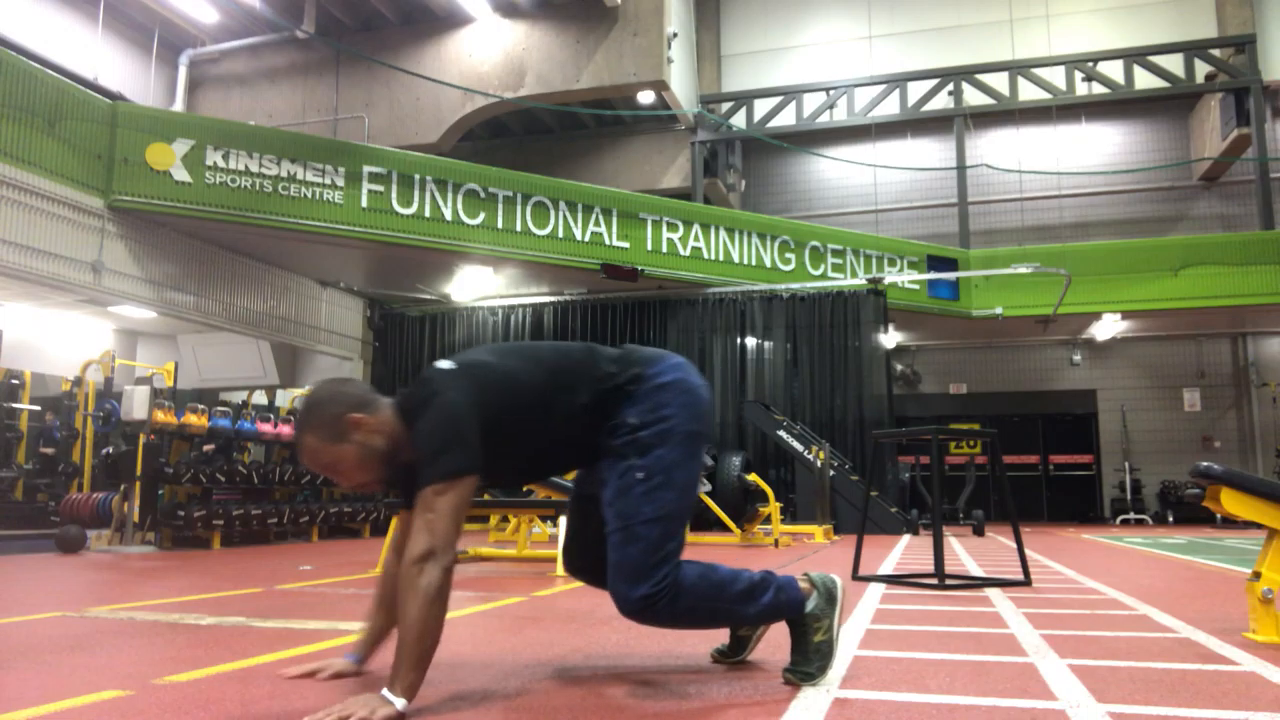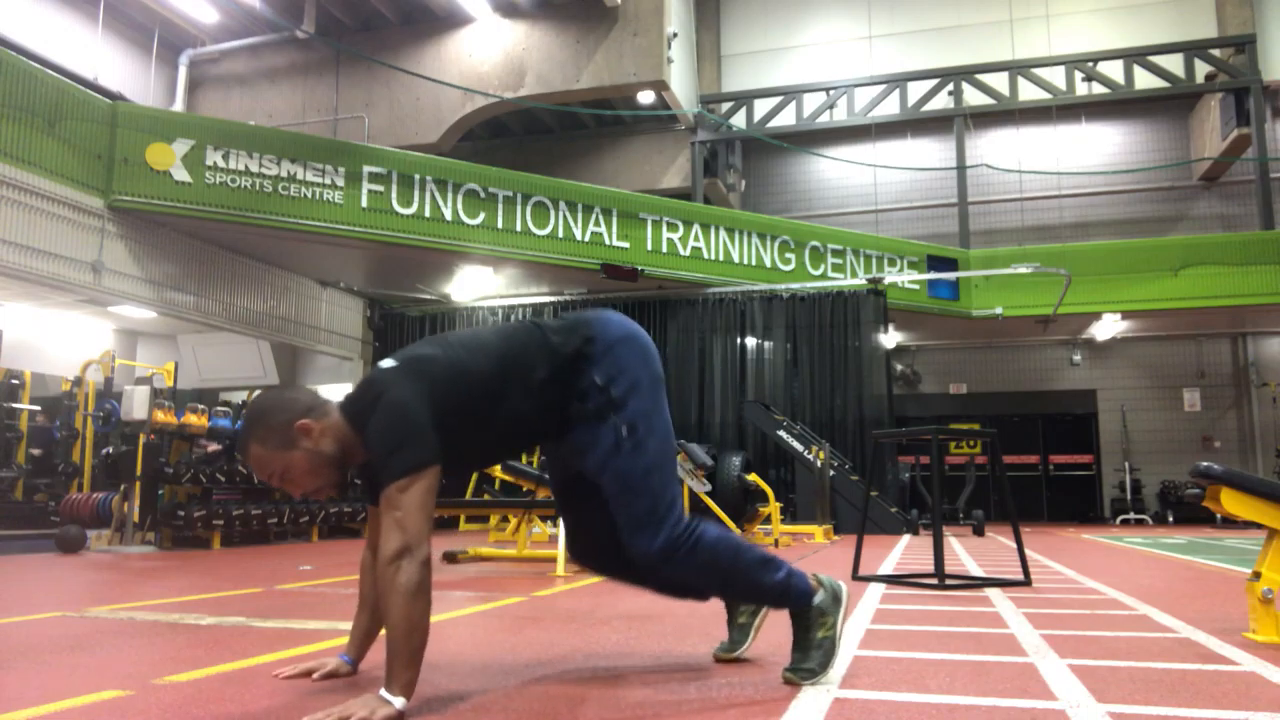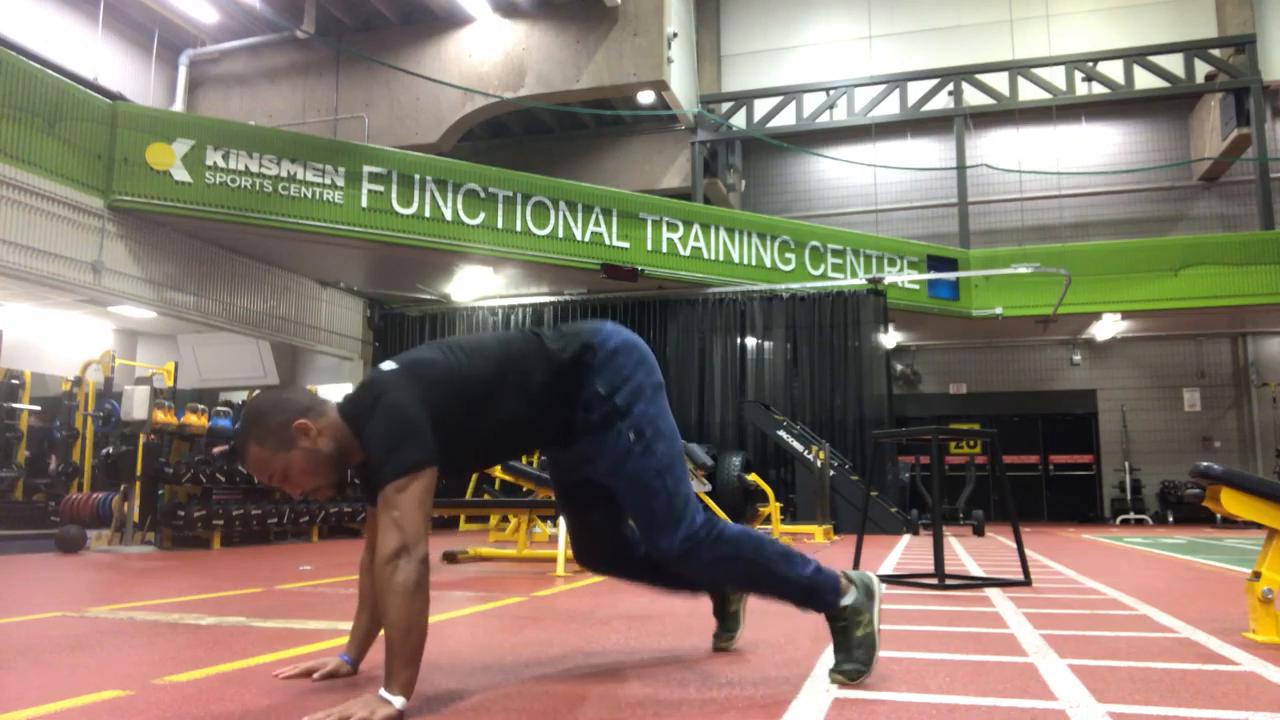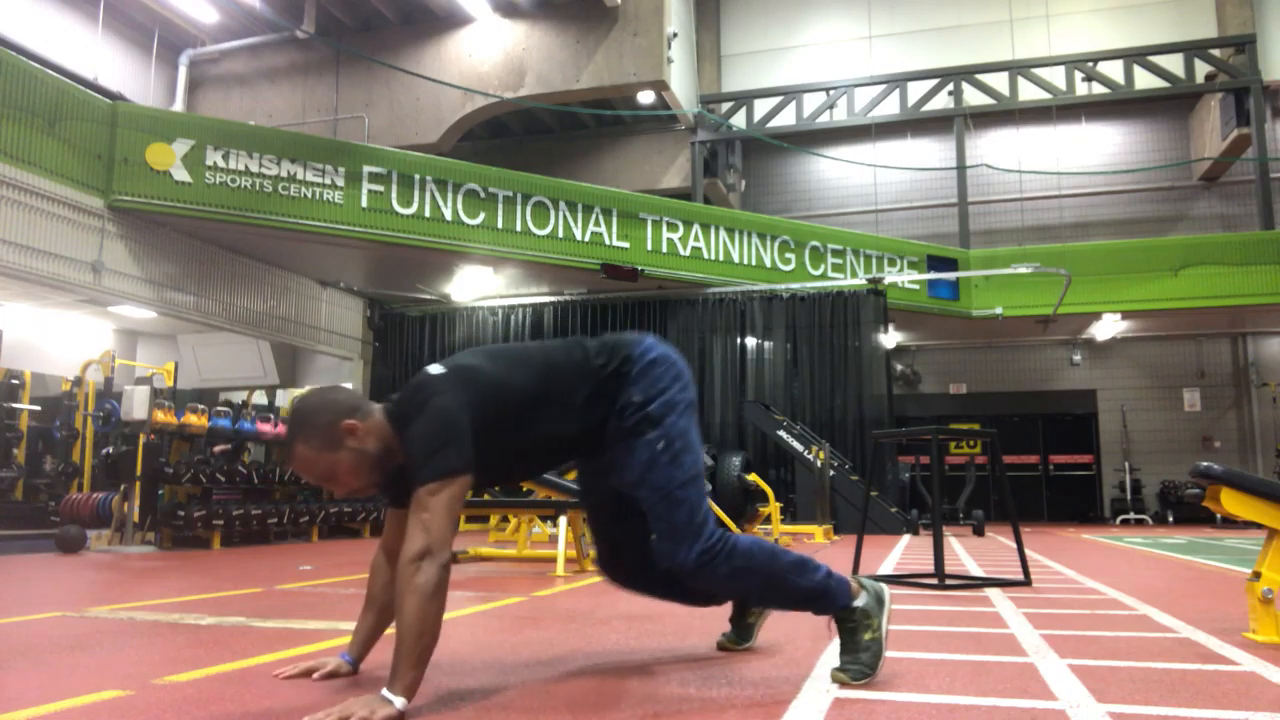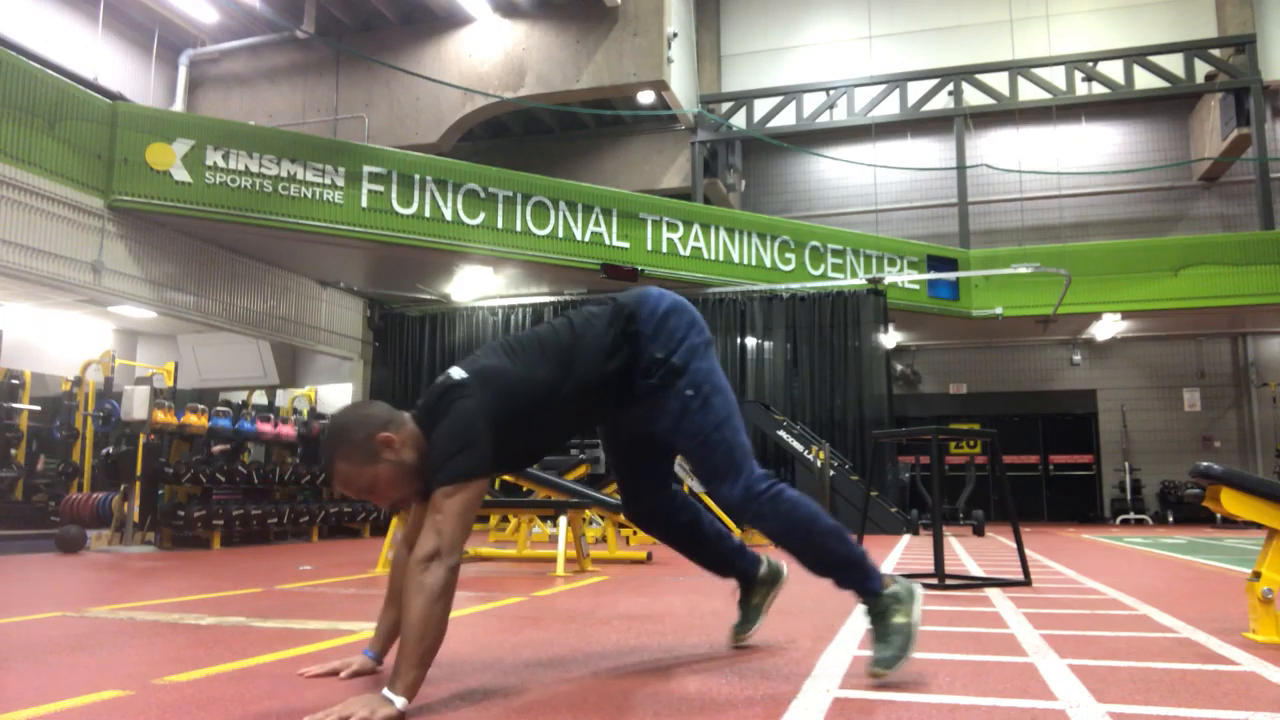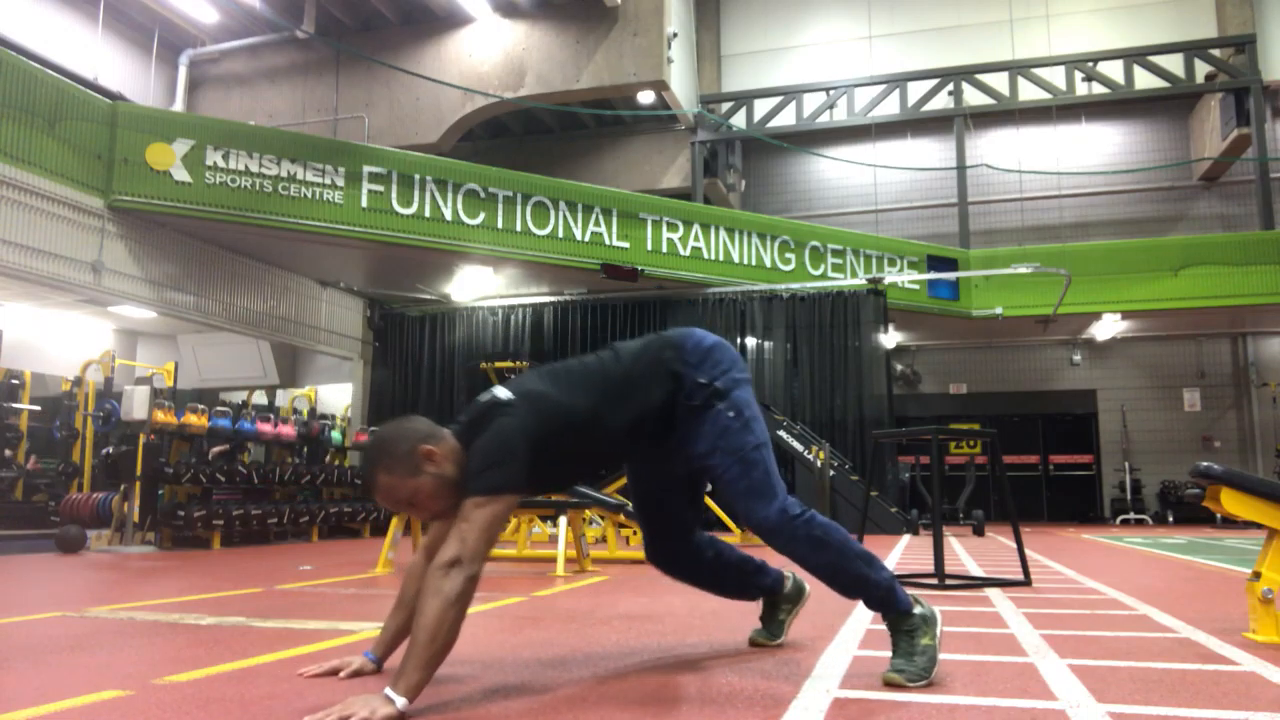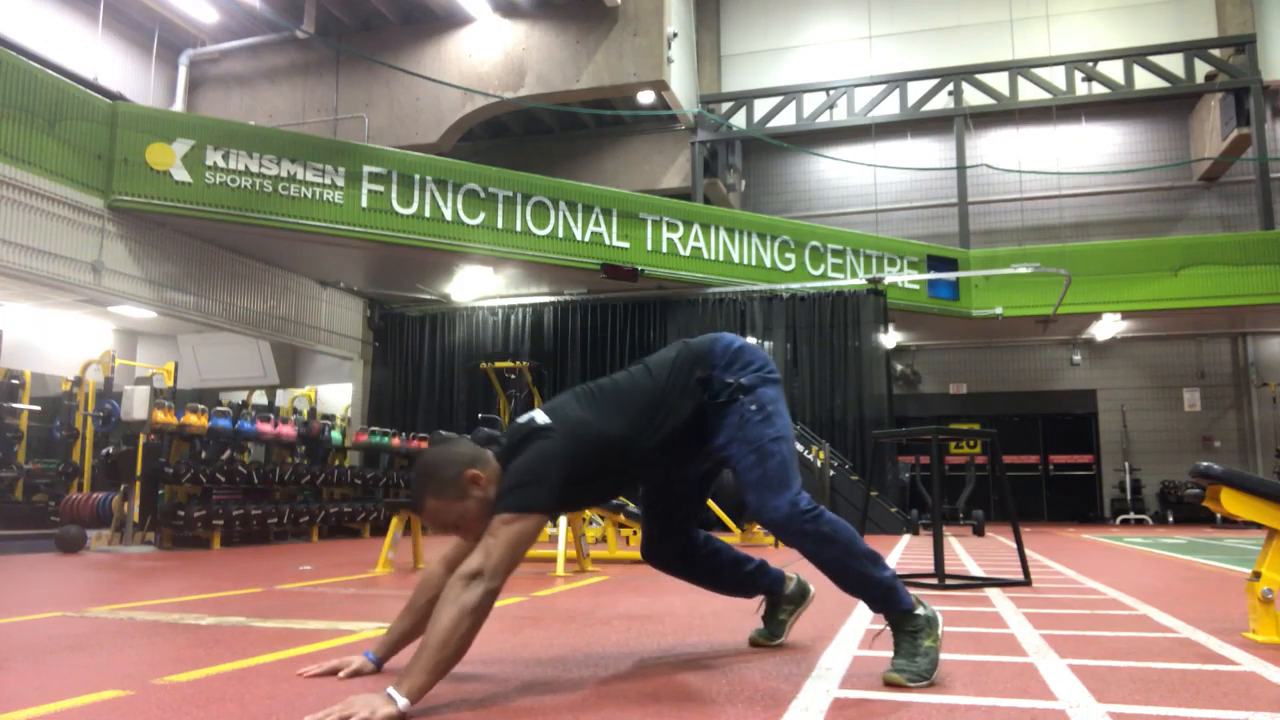
dt=0.2s
person 1, frame 1
left shoulder: (440, 412)
right shoulder: (416, 433)
left elbow: (430, 560)
right elbow: (407, 552)
right wrist: (359, 654)
left hip: (657, 402)
right hip: (619, 425)
left knee: (641, 590)
right knee: (589, 561)
left ankle: (802, 598)
right ankle: (750, 606)
person 1, frame 2
left shoulder: (391, 412)
right shoulder: (372, 434)
left elbow: (407, 557)
right elbow: (380, 551)
right wrist: (352, 656)
left hip: (603, 362)
right hip: (576, 393)
left knee: (656, 541)
right knee: (596, 550)
left ankle: (808, 596)
right ankle: (740, 591)
person 1, frame 3
left shoulder: (388, 414)
right shoulder: (370, 439)
left elbow: (405, 557)
right elbow: (378, 552)
right wrist: (352, 656)
left hip: (604, 374)
right hip: (576, 409)
left knee: (679, 536)
right knee: (601, 551)
left ankle: (842, 596)
right ankle: (724, 586)
person 1, frame 4
left shoulder: (434, 419)
right shoulder: (403, 444)
left elbow: (426, 560)
right elbow: (393, 556)
right wrist: (352, 655)
left hip: (638, 384)
right hip: (604, 423)
left knee: (692, 549)
right knee: (627, 563)
left ankle: (854, 600)
right ankle: (746, 598)
person 1, frame 5
left shoulder: (460, 423)
right shoulder: (432, 435)
left elbow: (437, 560)
right elbow: (413, 549)
right wrist: (374, 653)
left hip: (655, 339)
right hip: (628, 373)
left knee: (740, 488)
right knee: (648, 503)
left ankle: (883, 594)
right ankle: (754, 576)
person 1, frame 6
left shoulder: (499, 441)
right shoulder: (460, 448)
left elbow: (455, 568)
right elbow: (430, 559)
right wrist: (376, 656)
left hip: (695, 376)
right hip: (657, 415)
left knee: (767, 512)
right knee: (669, 547)
left ankle: (907, 616)
right ankle: (779, 592)
person 1, frame 7
left shoulder: (540, 463)
right shoulder: (515, 462)
left elbow: (476, 582)
right elbow: (449, 568)
right wrist: (376, 655)
left hip: (728, 379)
right hip: (687, 422)
left knee: (782, 510)
right knee: (666, 546)
left ankle: (911, 618)
right ankle: (780, 591)
